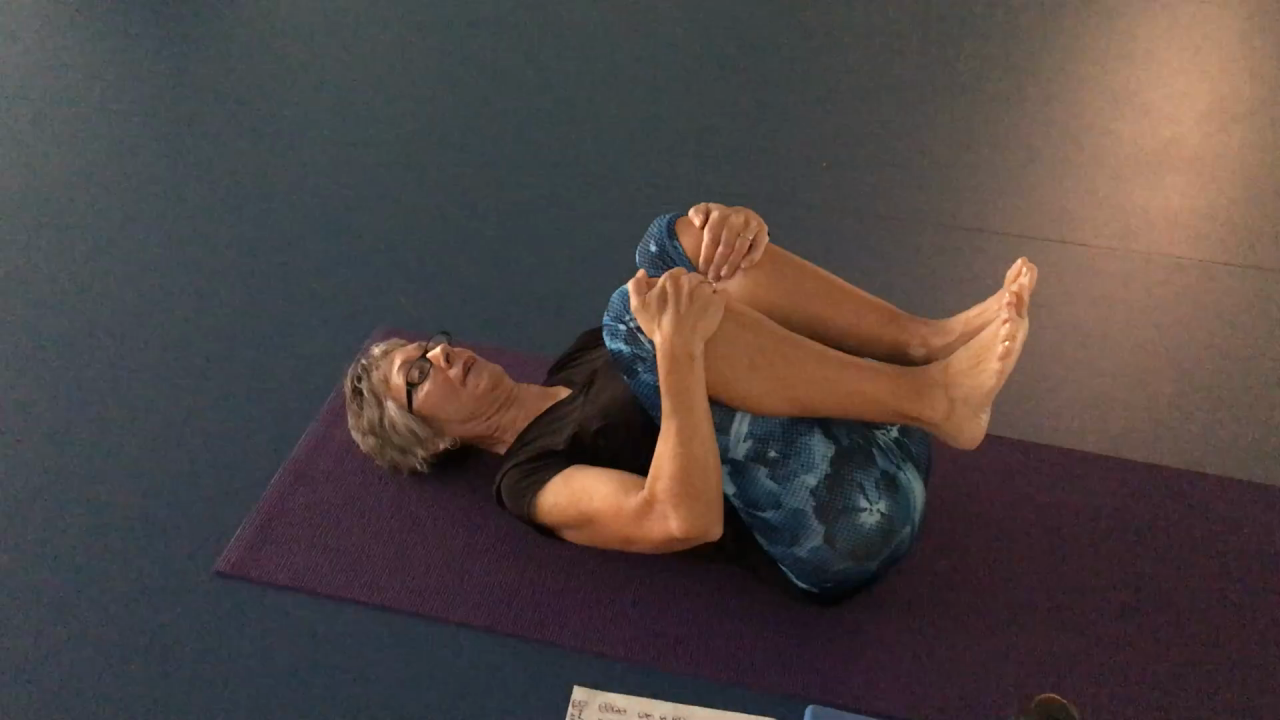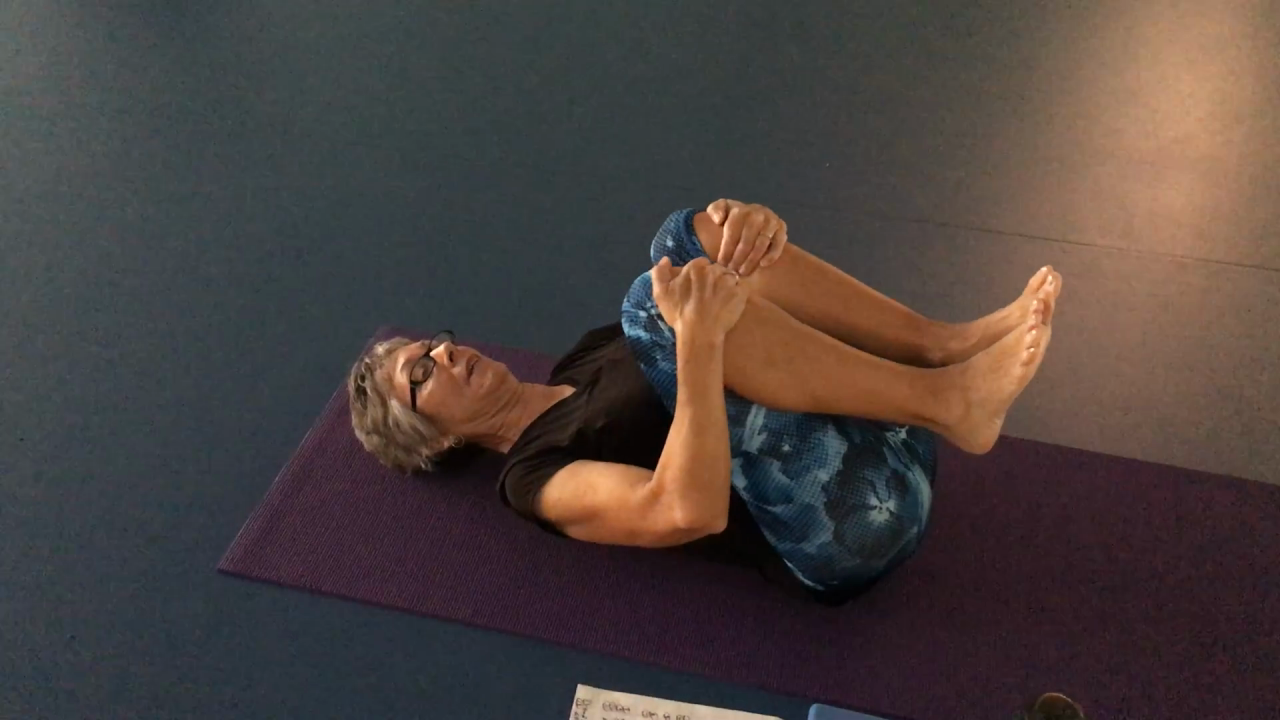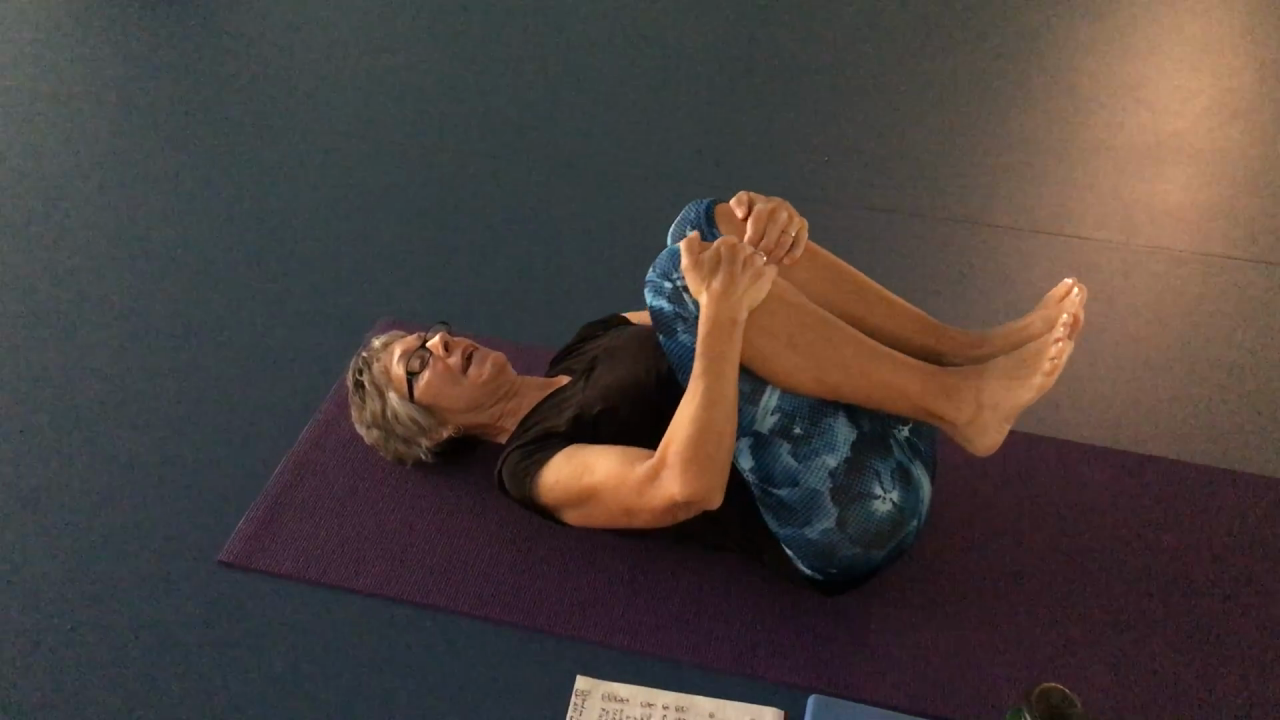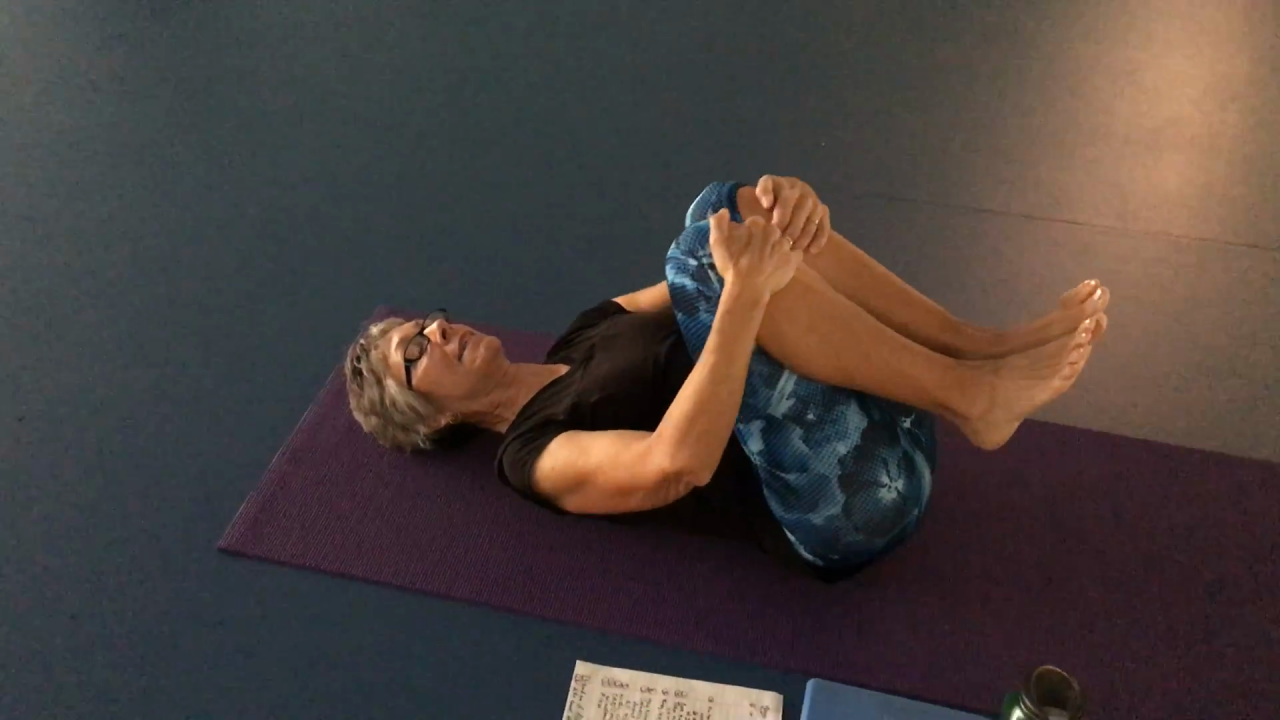
dt=0.4s
person 1, frame 1
left shoulder: (590, 356)
right shoulder: (532, 481)
left elbow: (746, 316)
right elbow: (689, 521)
left wrist: (737, 228)
right wrist: (676, 347)
left hip: (872, 443)
right hip: (847, 523)
left knee: (684, 241)
right knee: (639, 325)
left ankle: (927, 343)
right ankle: (936, 397)
person 1, frame 2
left shoulder: (595, 352)
right shoulder: (538, 479)
right elbow: (692, 512)
left wrist: (749, 224)
right wrist: (697, 337)
left hip: (880, 446)
right hip: (850, 524)
left knee: (696, 239)
right knee: (660, 311)
left ankle: (946, 345)
right ankle: (949, 402)
person 1, frame 3
left shoulder: (592, 341)
right shoulder: (536, 468)
left elbow: (748, 309)
right elbow: (689, 487)
left wrist: (767, 219)
right wrist: (720, 312)
left hip: (881, 440)
right hip: (848, 516)
left knee: (711, 229)
right knee: (682, 284)
left ankle: (963, 350)
right ankle: (960, 401)
person 1, frame 4
left shoulder: (589, 329)
right shoulder: (535, 457)
left elbow: (746, 274)
right elbow: (679, 464)
left wrist: (781, 202)
right wrist: (746, 291)
left hip: (881, 431)
right hip: (847, 505)
left knee: (728, 215)
right knee: (707, 260)
left ankle: (979, 348)
right ankle: (972, 395)
